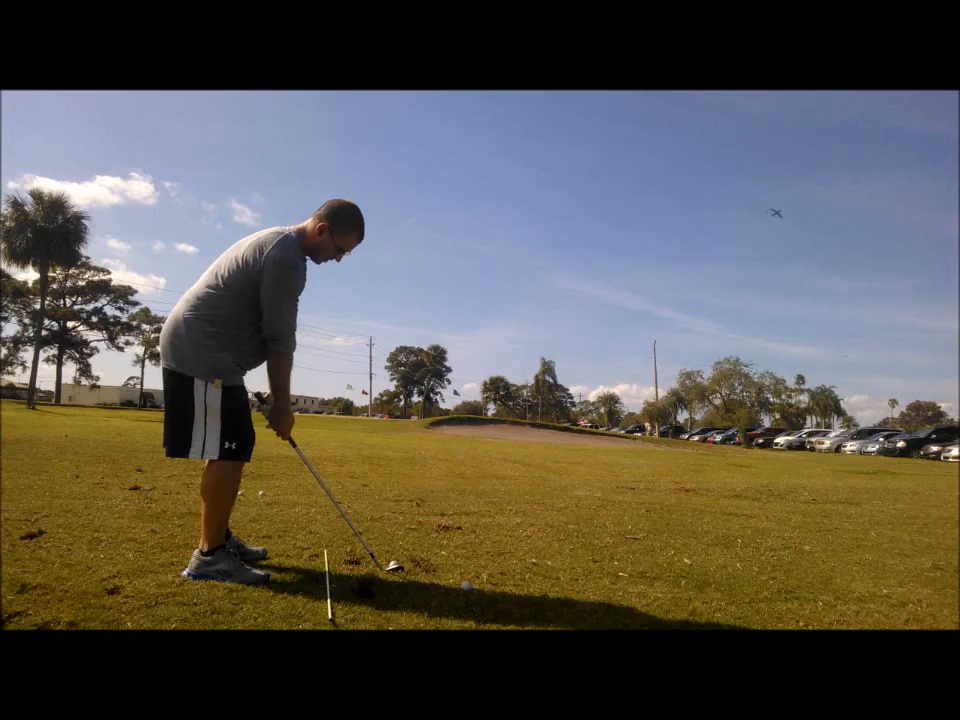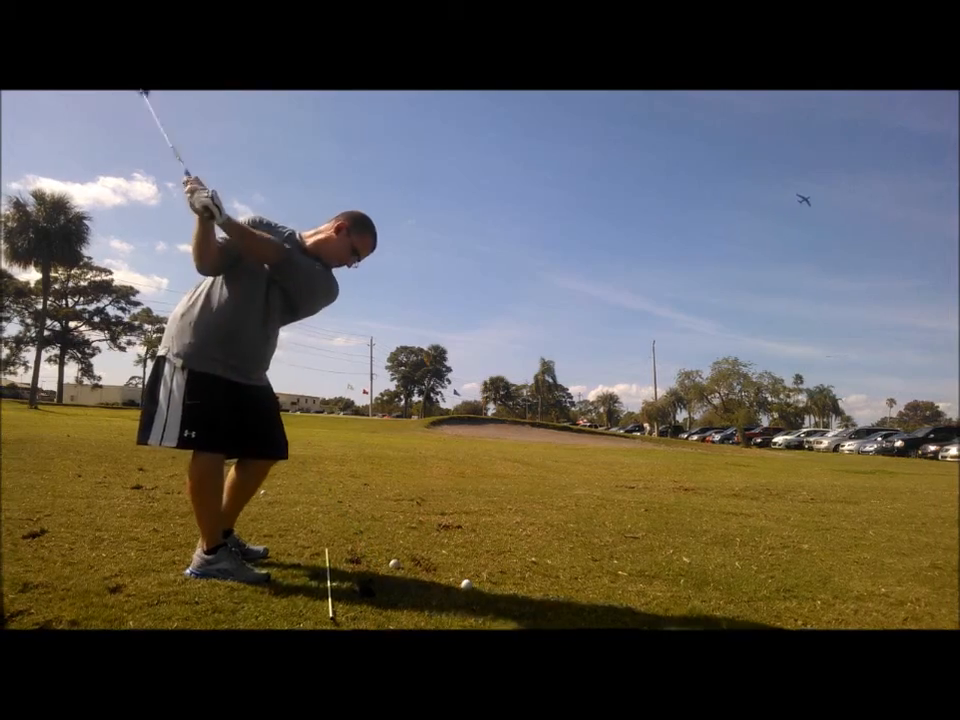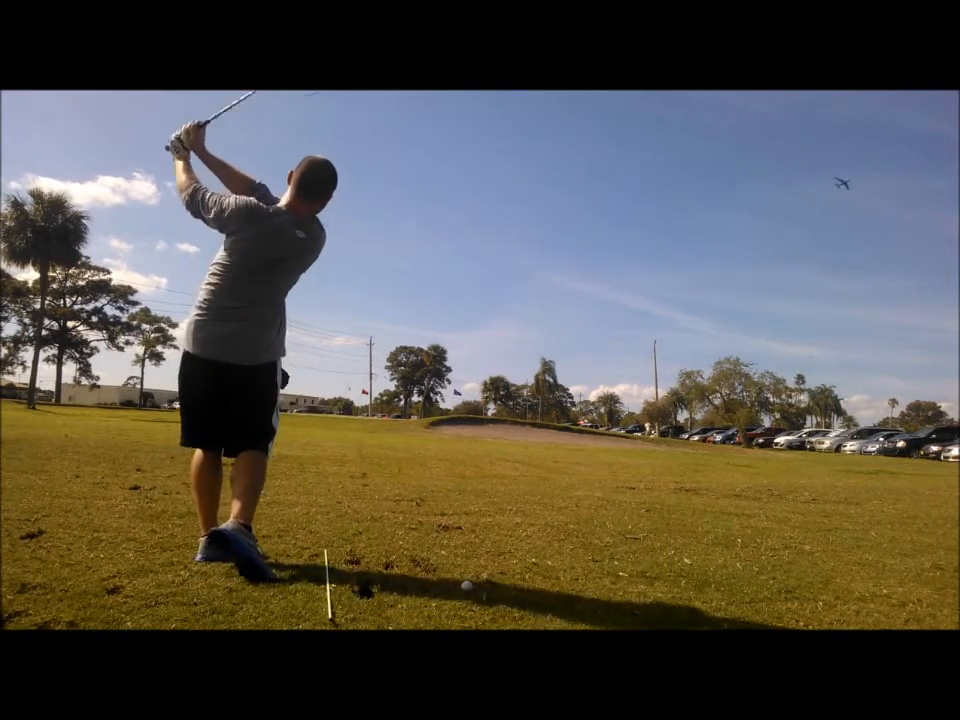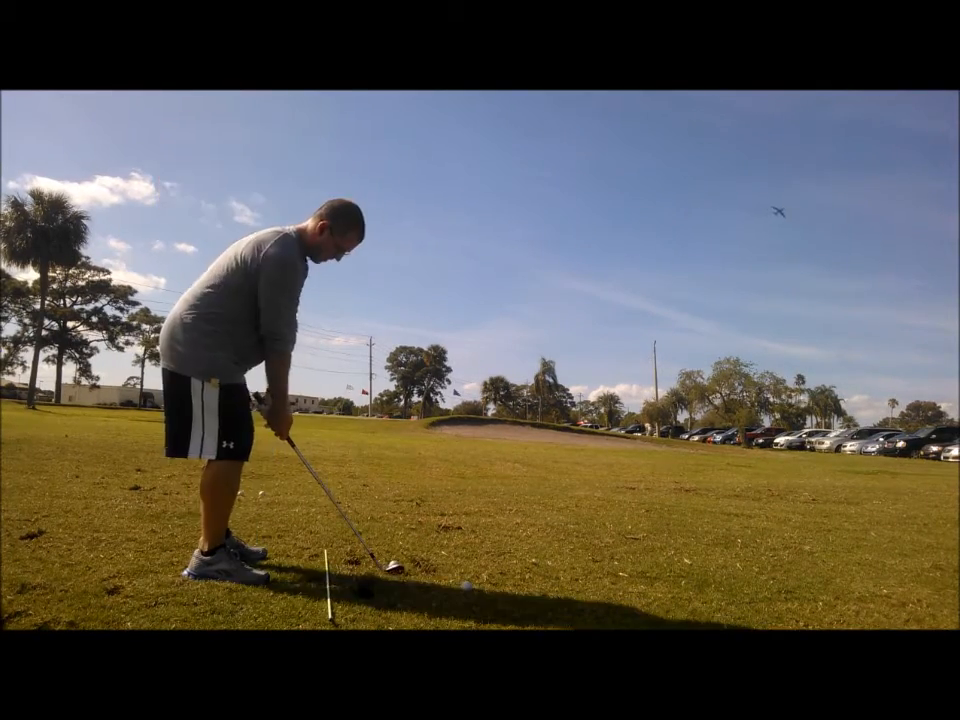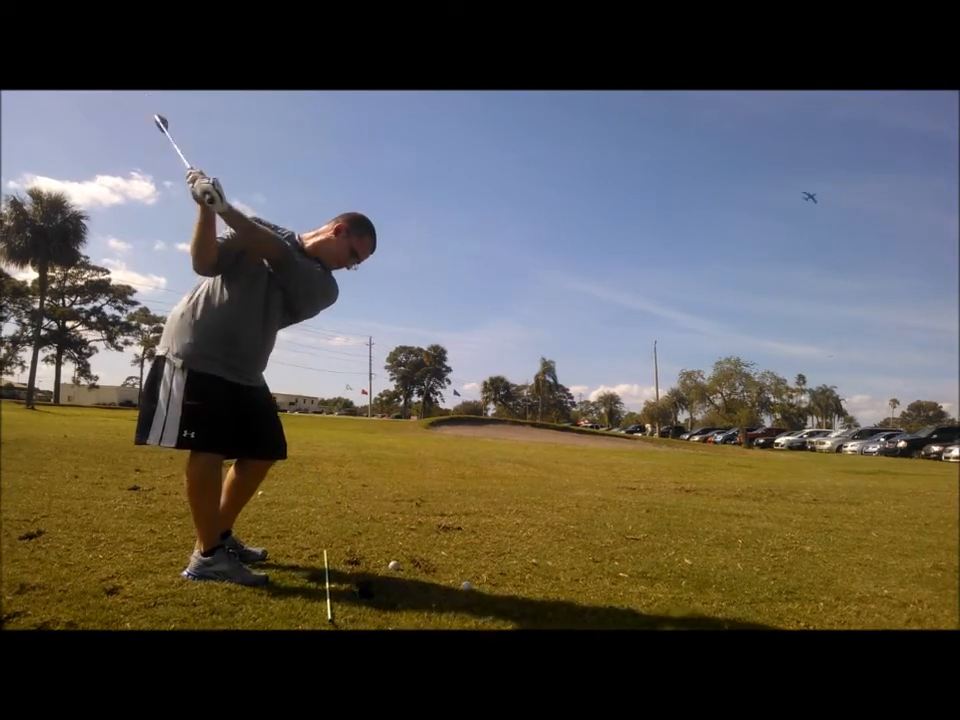
dt=1s
person 1, frame 1
left shoulder: (282, 248)
right shoulder: (284, 256)
left elbow: (278, 334)
right elbow: (280, 340)
left wrist: (276, 396)
right wrist: (282, 404)
left hip: (214, 354)
right hip: (199, 351)
left knee: (234, 450)
right knee: (227, 452)
left ankle: (220, 538)
right ankle: (208, 555)
person 1, frame 2
left shoulder: (323, 285)
right shoulder: (259, 227)
left elbow: (276, 257)
right elbow: (208, 263)
left wrist: (218, 215)
right wrist: (205, 216)
left hip: (246, 372)
right hip: (193, 351)
left knee: (264, 453)
right knee: (210, 449)
left ankle: (223, 535)
right ankle: (210, 553)
person 1, frame 3
left shoulder: (251, 217)
right shoulder: (314, 238)
left elbow: (193, 197)
right elbow: (257, 192)
left wrist: (183, 155)
right wrist: (203, 152)
left hip: (204, 344)
right hip: (257, 354)
left knee: (207, 445)
right knee: (252, 446)
left ankle: (209, 537)
right ankle: (237, 525)
person 1, frame 4
left shoulder: (290, 254)
right shoulder: (282, 254)
left elbow: (283, 334)
right elbow: (277, 337)
left wrist: (275, 396)
right wrist: (279, 401)
left hip: (218, 357)
right hip: (197, 353)
left knee: (232, 450)
right knee: (226, 451)
left ankle: (219, 538)
right ankle: (209, 554)
person 1, frame 5
left shoulder: (322, 288)
right shoulder: (255, 228)
left elbow: (272, 251)
right elbow: (204, 264)
left wrist: (222, 207)
right wrist: (204, 211)
left hip: (243, 371)
right hip: (191, 351)
left knee: (262, 454)
right knee: (207, 449)
left ankle: (220, 537)
right ankle: (208, 555)
